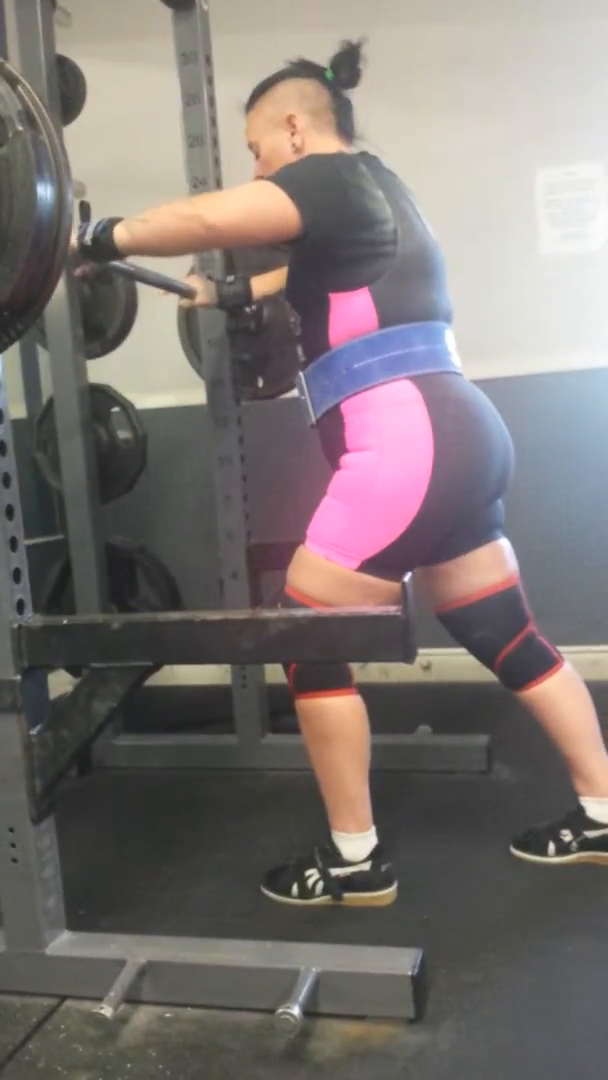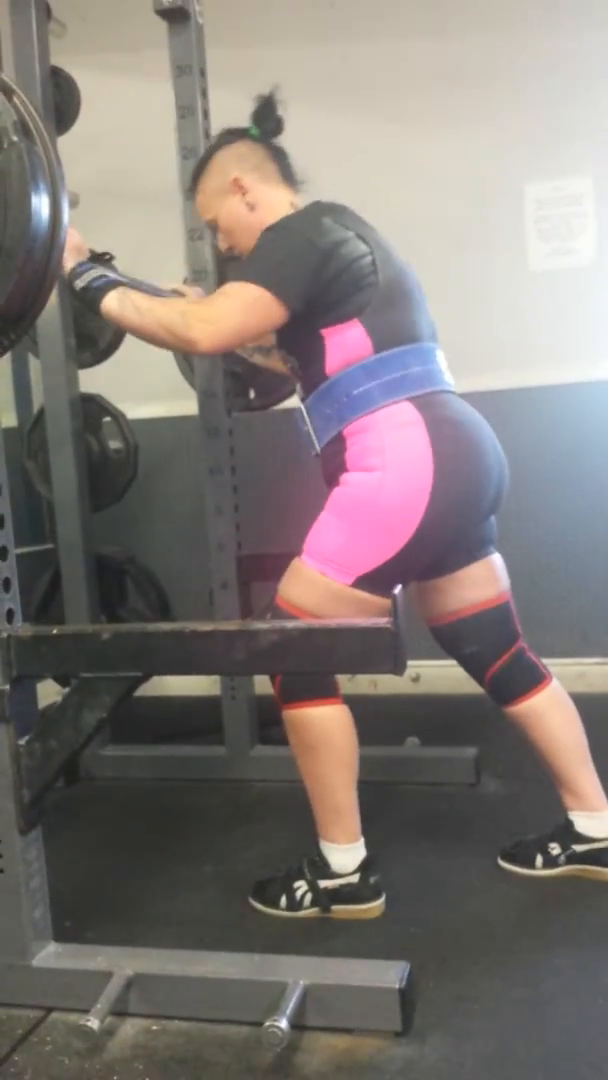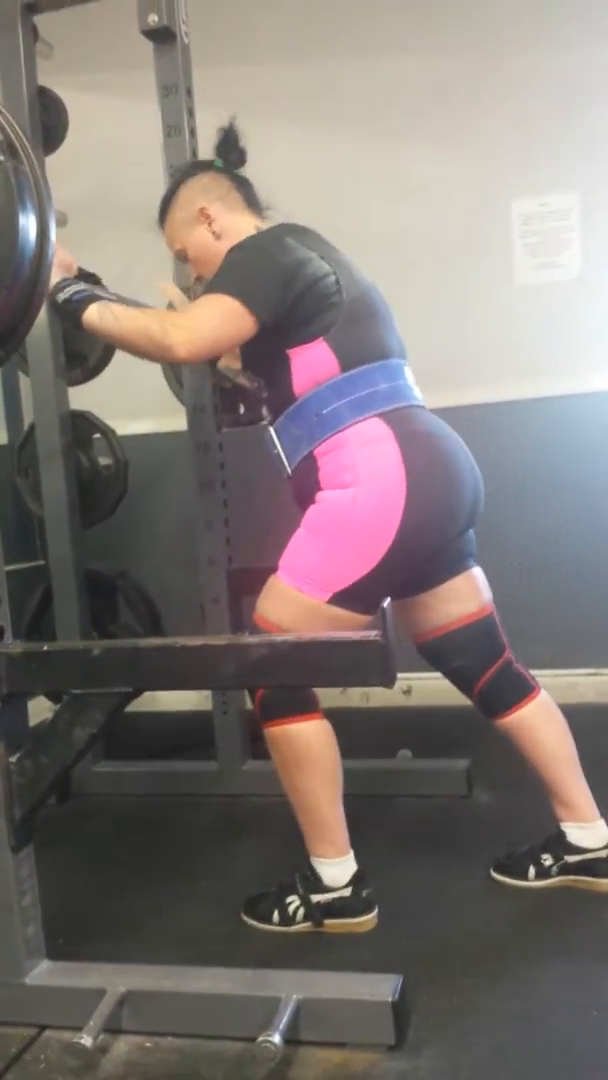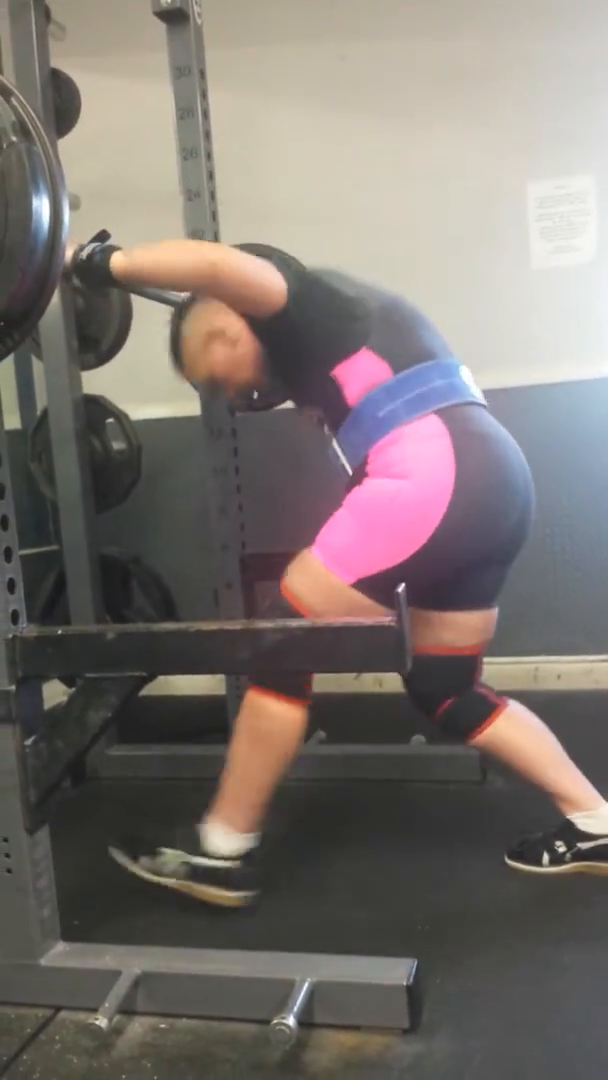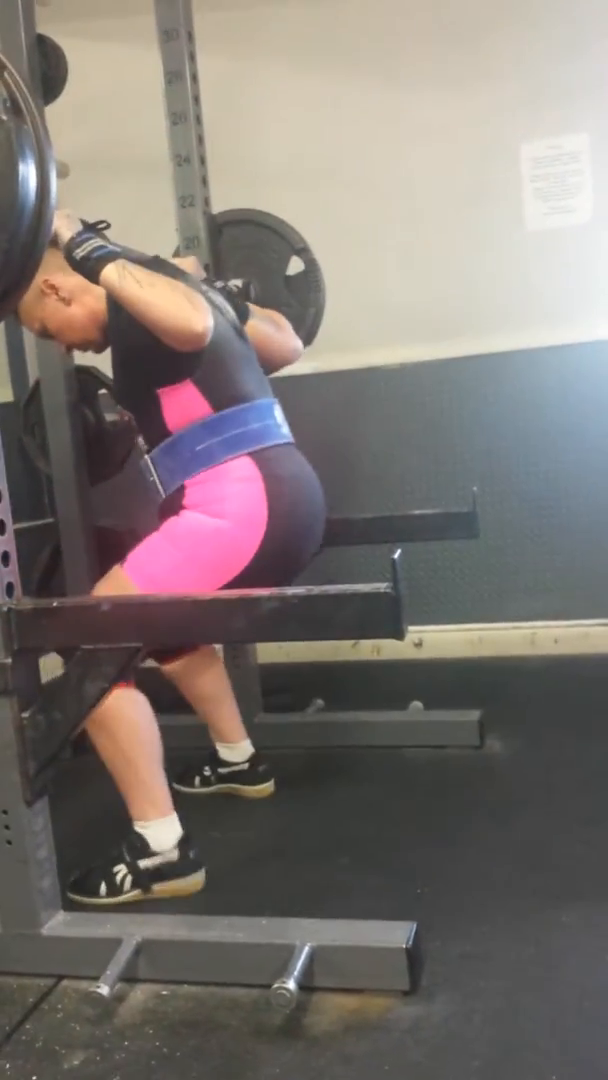
dt=1s
person 1, frame 1
left shoulder: (337, 178)
right shoulder: (367, 192)
left elbow: (214, 216)
left wrist: (104, 239)
right wrist: (232, 293)
left hip: (406, 445)
right hip: (457, 436)
right knee: (506, 639)
left ankle: (355, 860)
person 1, frame 2
left shoulder: (301, 235)
right shoulder: (334, 233)
left elbow: (203, 334)
left wrist: (94, 284)
right wrist: (219, 302)
left hip: (403, 466)
right hip: (454, 456)
right knee: (496, 654)
left ankle: (343, 873)
person 1, frame 3
left shoulder: (267, 252)
right shoulder: (303, 259)
left elbow: (181, 339)
left wrist: (73, 298)
right wrist: (222, 353)
left hip: (379, 483)
right hip: (429, 472)
right knee: (483, 665)
left ankle: (334, 886)
person 1, frame 4
left shoulder: (296, 300)
right shoulder: (318, 314)
left elbow: (216, 264)
left wrist: (103, 262)
left hip: (434, 477)
right hip: (490, 475)
right knee: (444, 689)
left ankle: (222, 851)
person 1, frame 5
left shoulder: (144, 295)
right shoulder: (174, 288)
left elbow: (190, 325)
right elbow: (286, 343)
left wrist: (94, 255)
right wrist: (206, 284)
left hip: (242, 509)
right hip: (285, 497)
left ankle: (160, 850)
right ankle: (238, 761)
